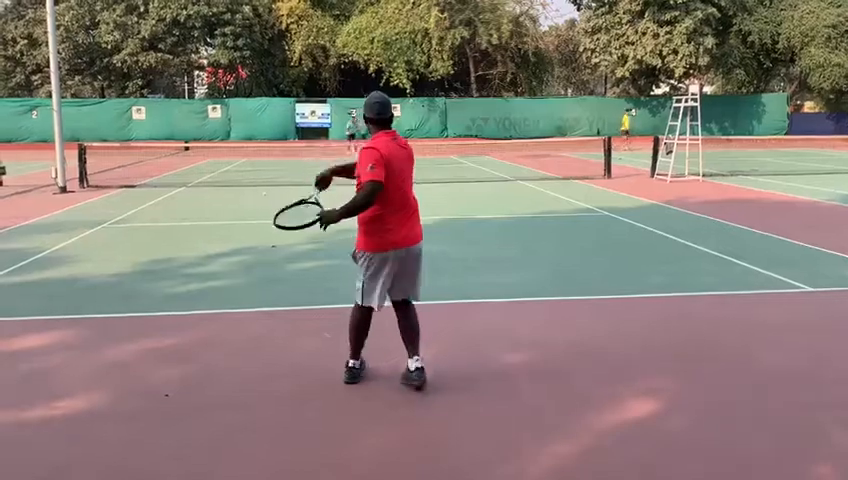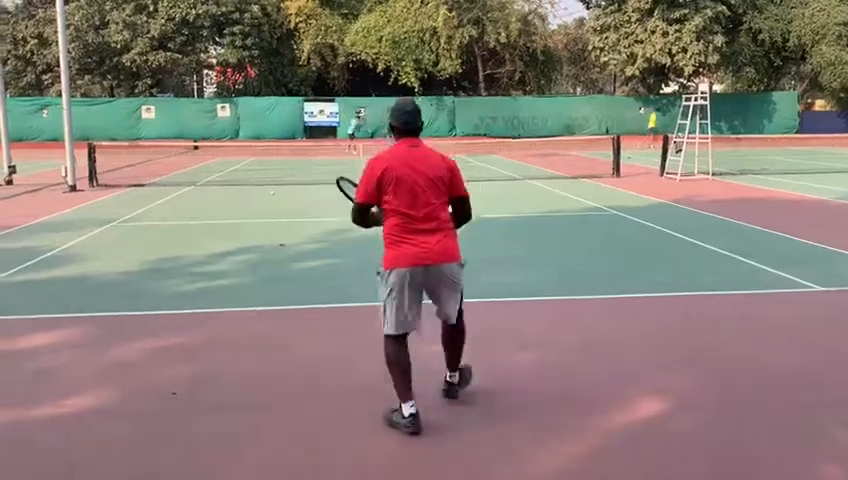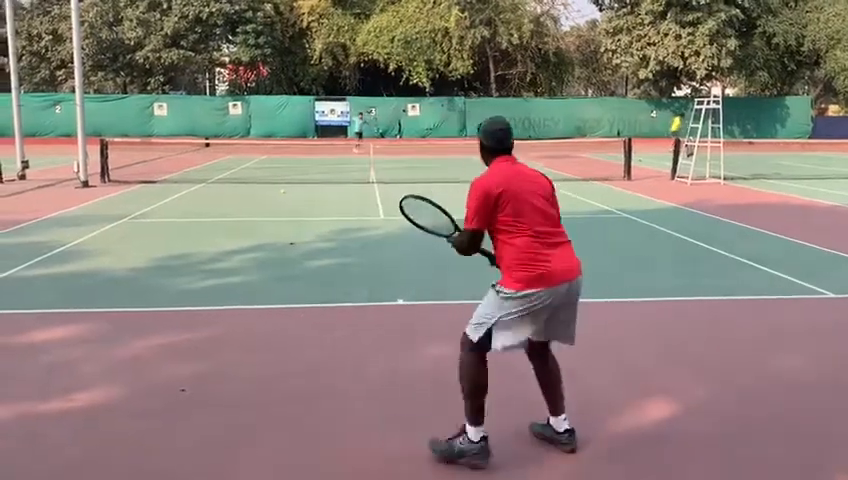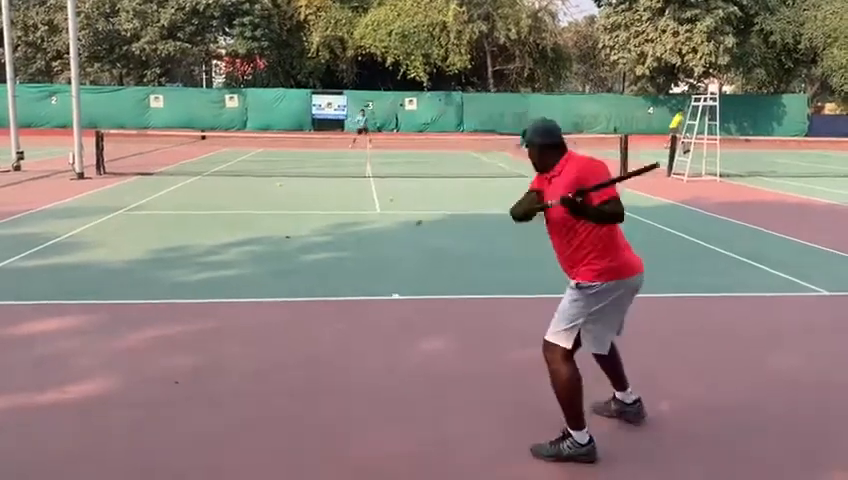
dt=0.7s
person 1, frame 1
left shoulder: (373, 149)
right shoulder: (403, 145)
left elbow: (370, 194)
left wrist: (337, 214)
right wrist: (334, 171)
left hip: (378, 244)
right hip: (411, 240)
left knee: (364, 305)
right knee: (404, 302)
left ankle: (353, 364)
right ankle: (415, 366)
person 1, frame 2
left shoulder: (379, 164)
right shoulder: (444, 163)
left elbow: (359, 217)
right elbow: (464, 214)
left hip: (401, 261)
right hip: (444, 257)
left knee: (395, 336)
right knee: (453, 316)
left ankle: (407, 411)
right ankle: (454, 378)
person 1, frame 3
left shoulder: (484, 183)
right shoulder: (541, 178)
left elbow: (468, 246)
left wrist: (457, 239)
left hip: (528, 283)
right hip: (569, 275)
left knee: (471, 347)
right knee: (538, 345)
left ankle: (473, 438)
right ankle: (561, 427)
person 1, frame 4
left shoulder: (586, 167)
right shoulder: (545, 179)
left elbow: (616, 212)
right elbow: (519, 211)
left wrist: (585, 209)
right wrist: (530, 207)
left hip: (603, 276)
right hip: (618, 272)
left knee: (556, 350)
right knee: (594, 335)
left ankle: (578, 440)
right ankle: (627, 401)
